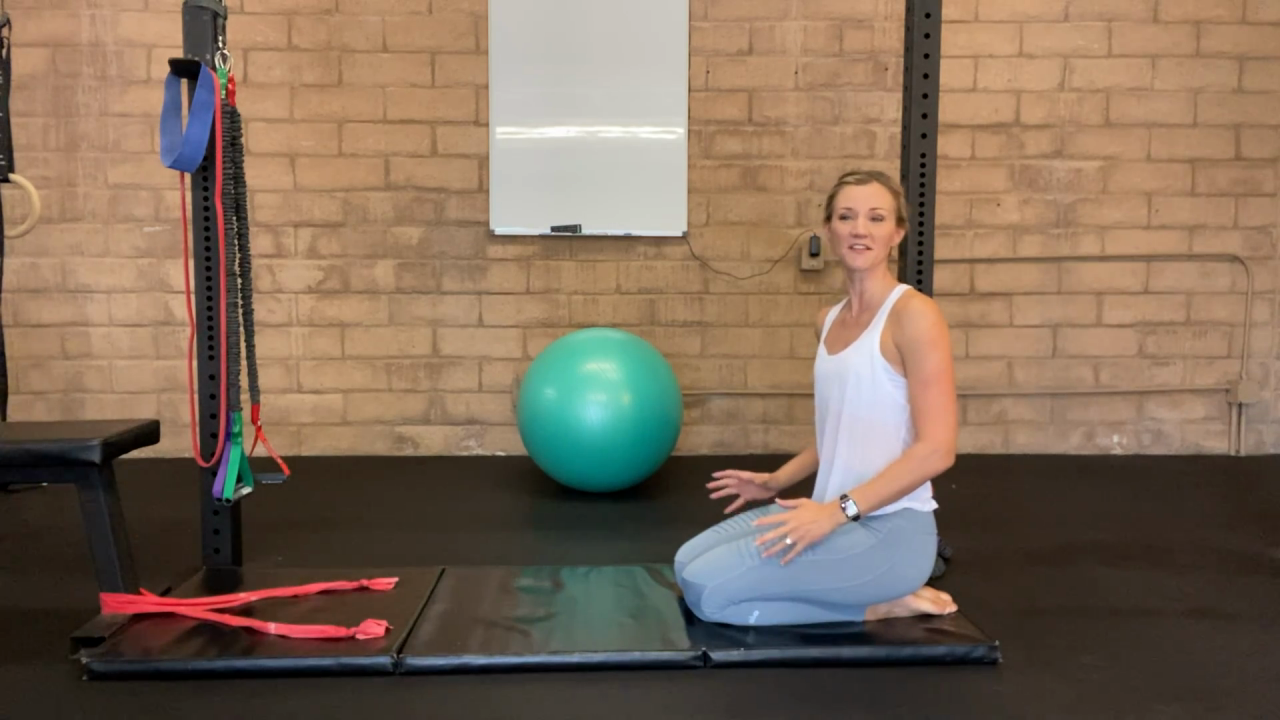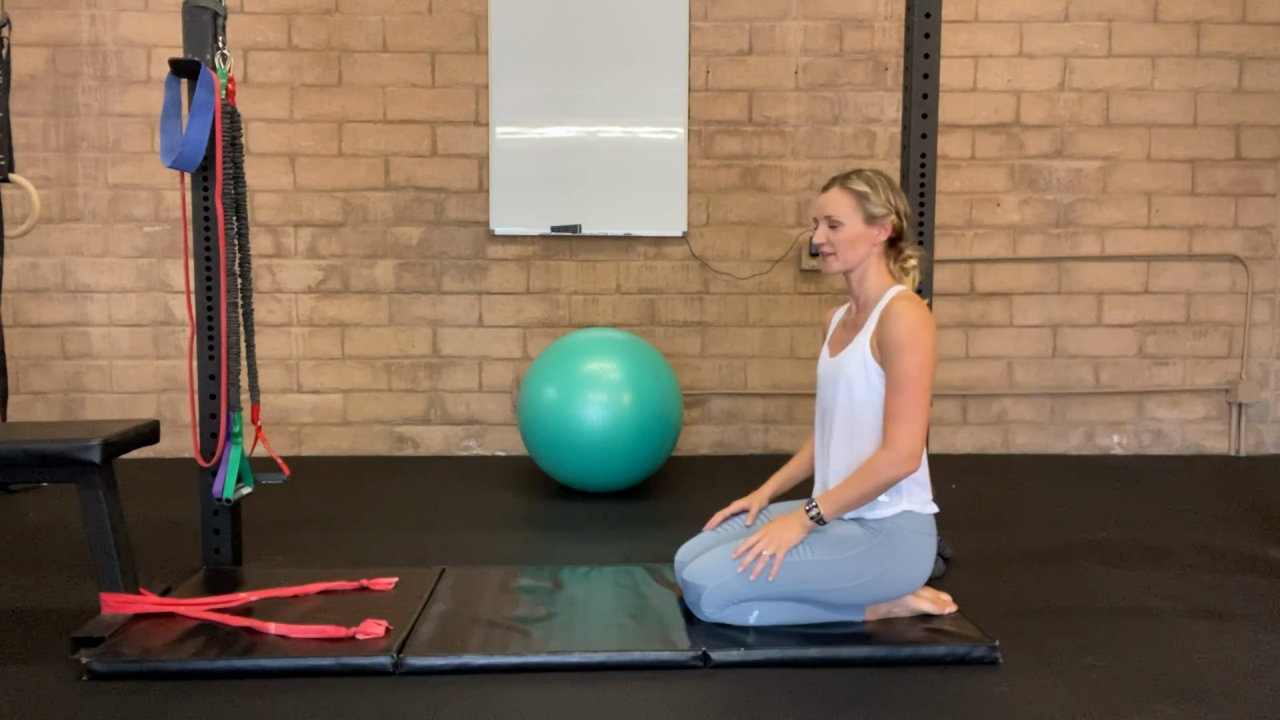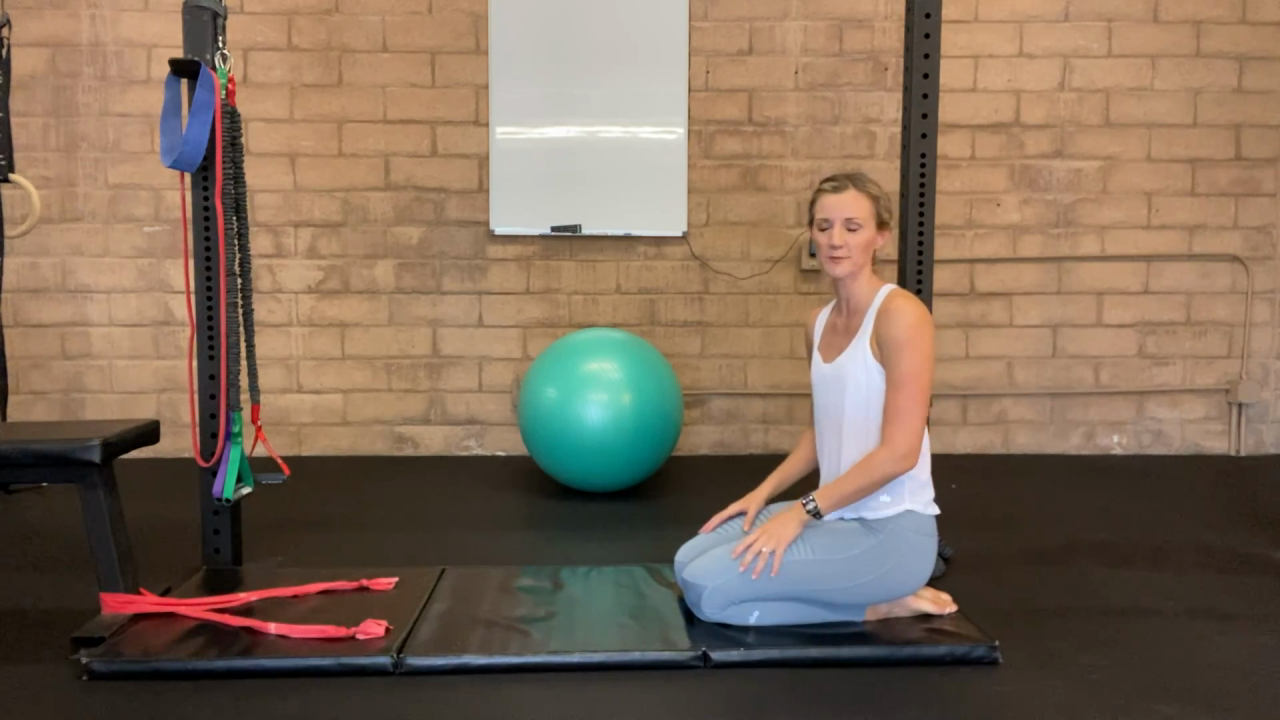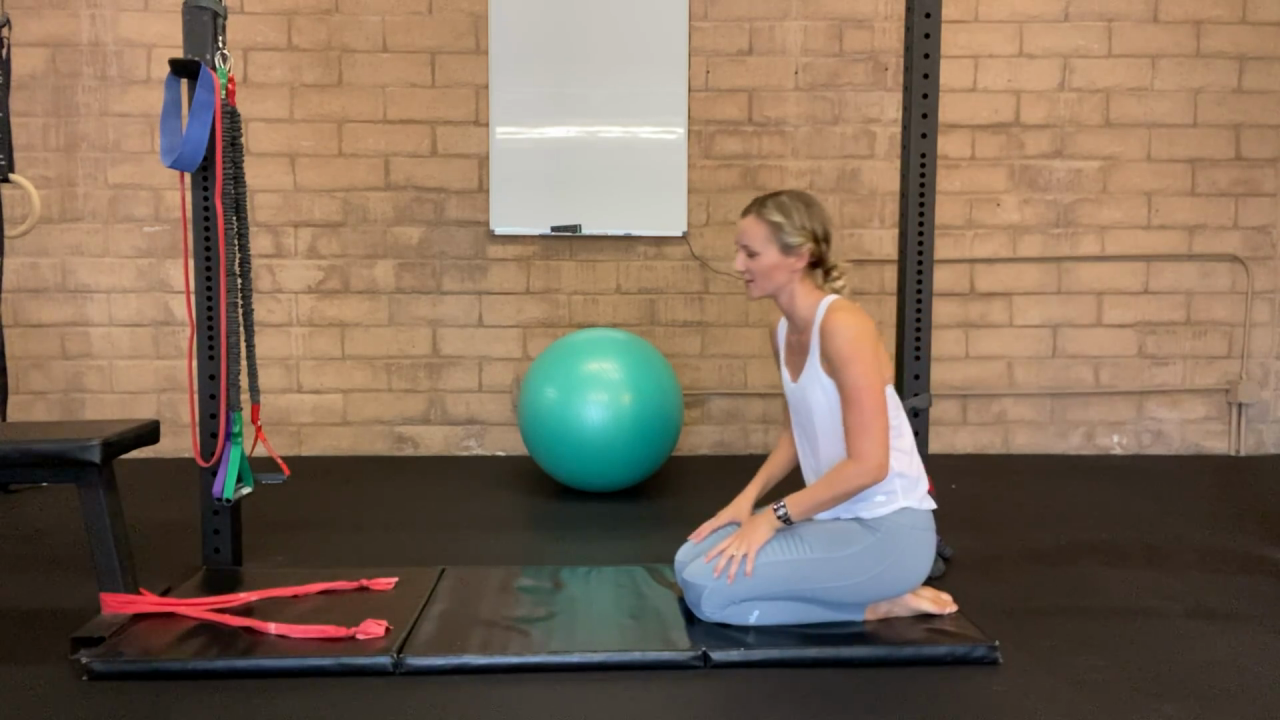
dt=0.5s
person 1, frame 1
left shoulder: (913, 314)
right shoulder: (829, 321)
left elbow: (937, 449)
left wrist: (839, 511)
right wrist: (776, 480)
left hip: (888, 531)
right hip: (836, 515)
left knee: (708, 589)
right knee: (689, 565)
left ankle: (879, 603)
right ankle: (870, 592)
person 1, frame 2
left shoulder: (903, 316)
right shoulder: (838, 319)
left elbow: (902, 455)
left wrist: (805, 518)
right wrist: (767, 491)
left hip: (888, 533)
right hip: (841, 516)
left knee: (707, 590)
right knee: (689, 564)
left ankle: (879, 604)
right ankle: (869, 593)
person 1, frame 3
left shoulder: (900, 314)
right shoulder: (818, 322)
left elbow: (900, 451)
left wrist: (802, 511)
right wrist: (764, 492)
left hip: (891, 533)
right hip: (839, 515)
left knee: (708, 589)
right knee: (689, 564)
left ankle: (880, 602)
right ankle: (869, 589)
person 1, frame 4
left shoulder: (843, 326)
right shoulder: (786, 328)
left elbow: (868, 465)
left wrist: (774, 517)
right wrist: (746, 500)
left hip: (887, 532)
right hip: (839, 518)
left knee: (708, 590)
right knee: (691, 564)
left ankle: (877, 602)
right ankle: (866, 586)
